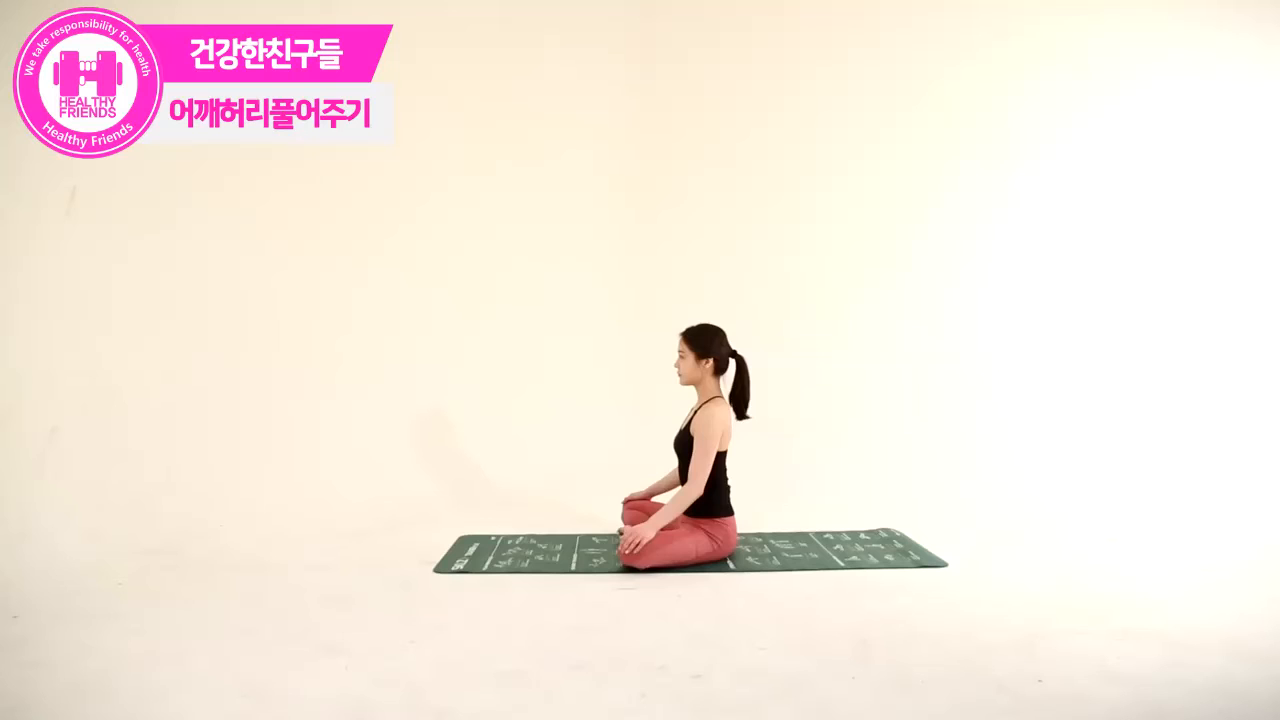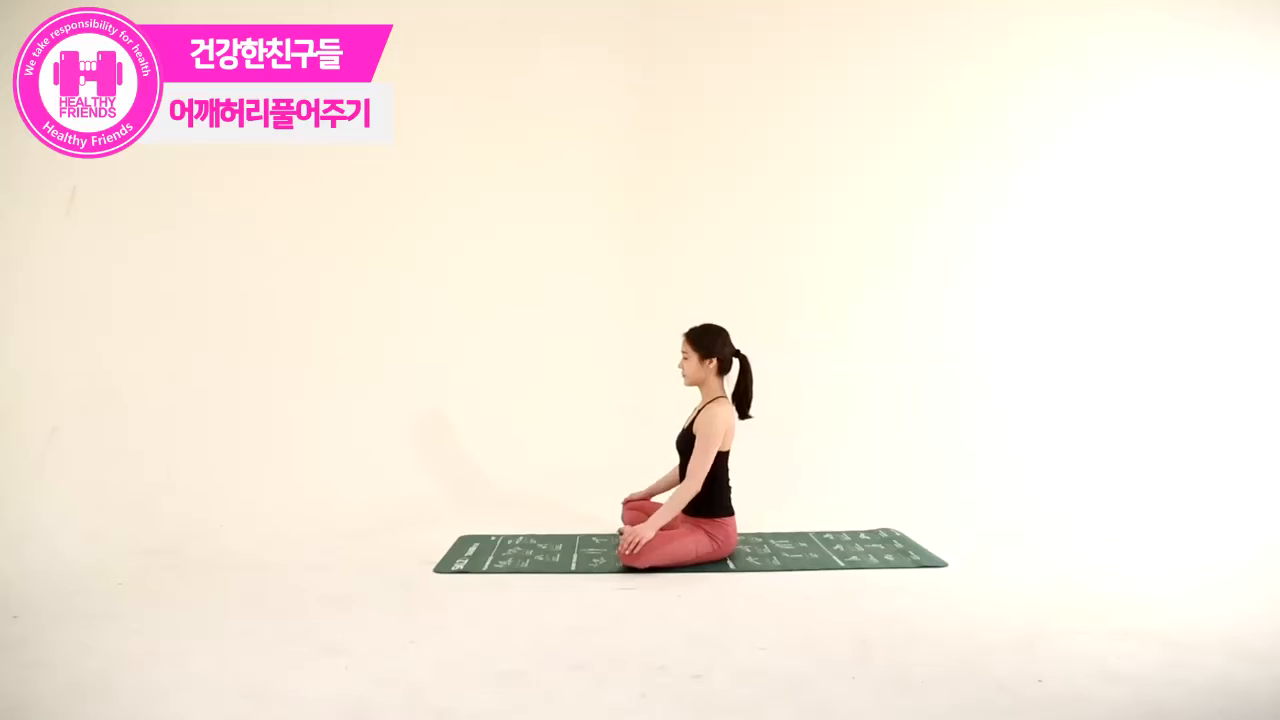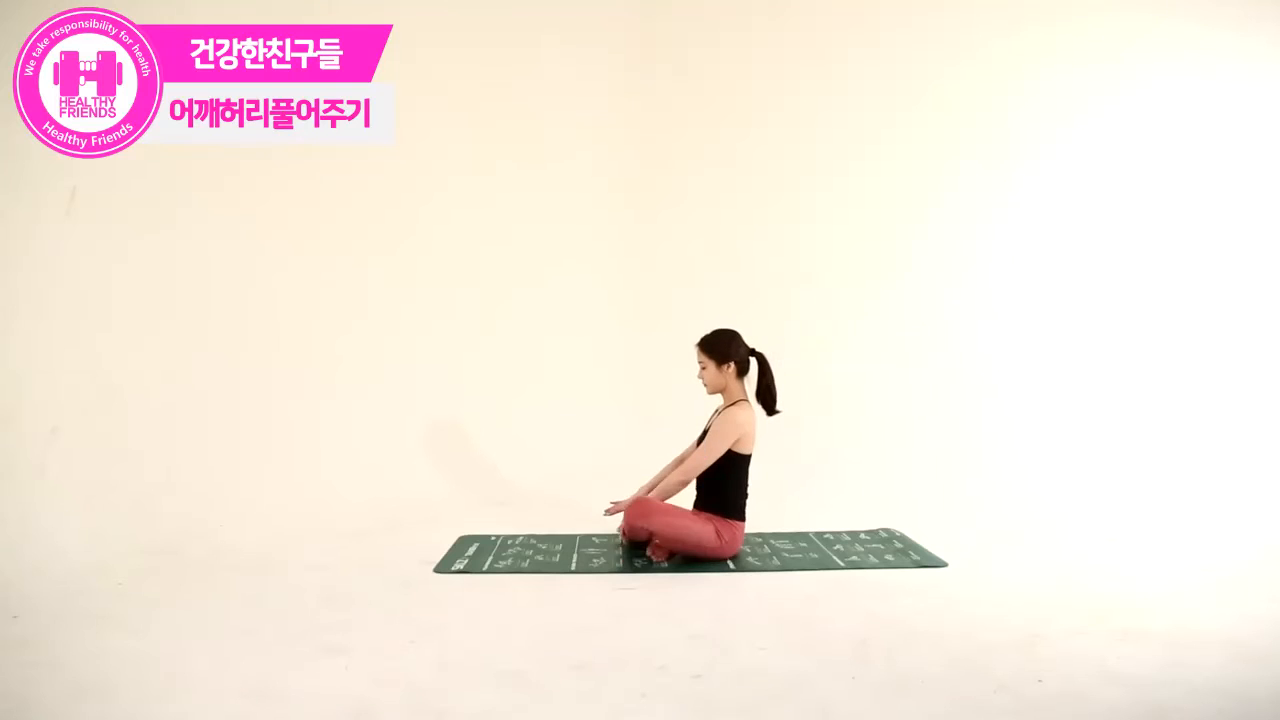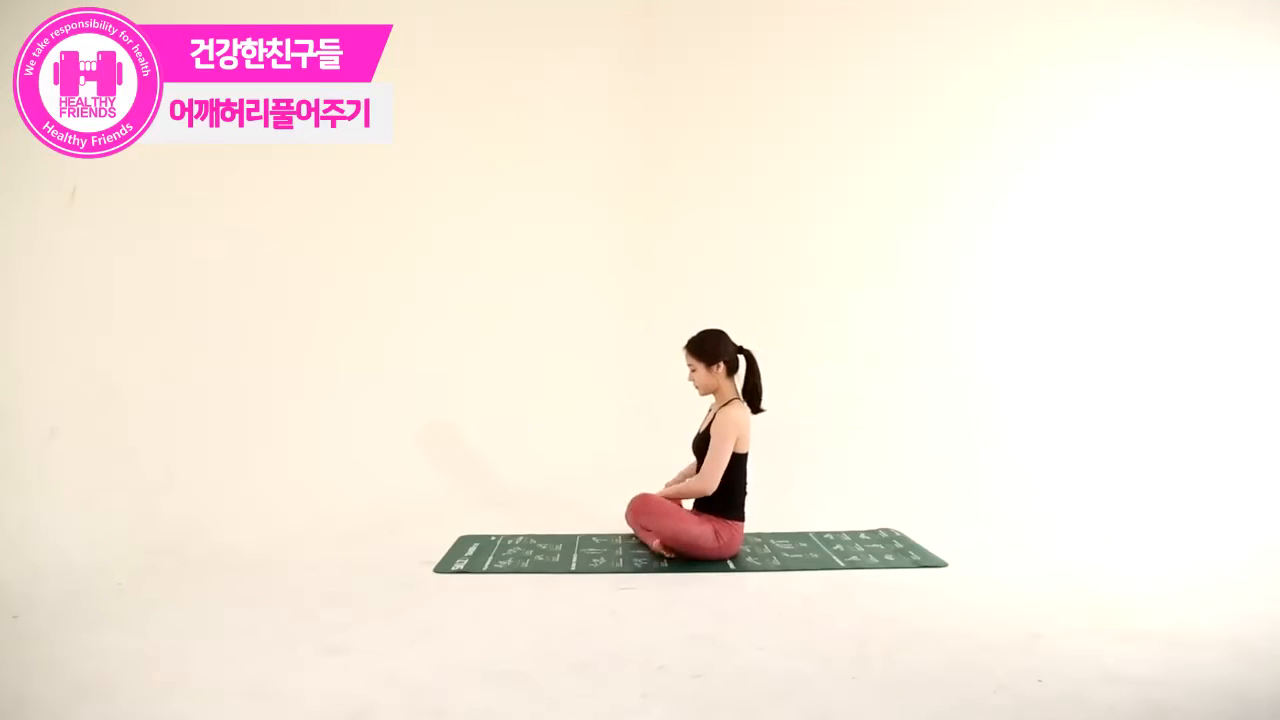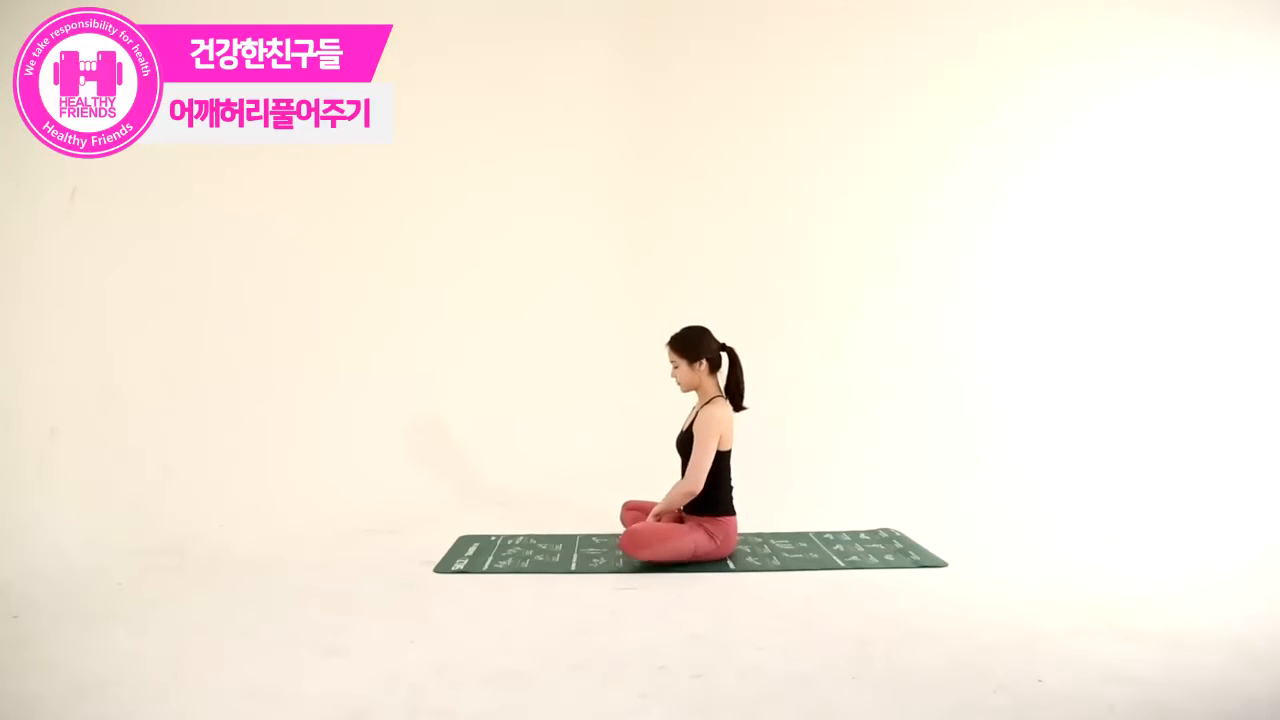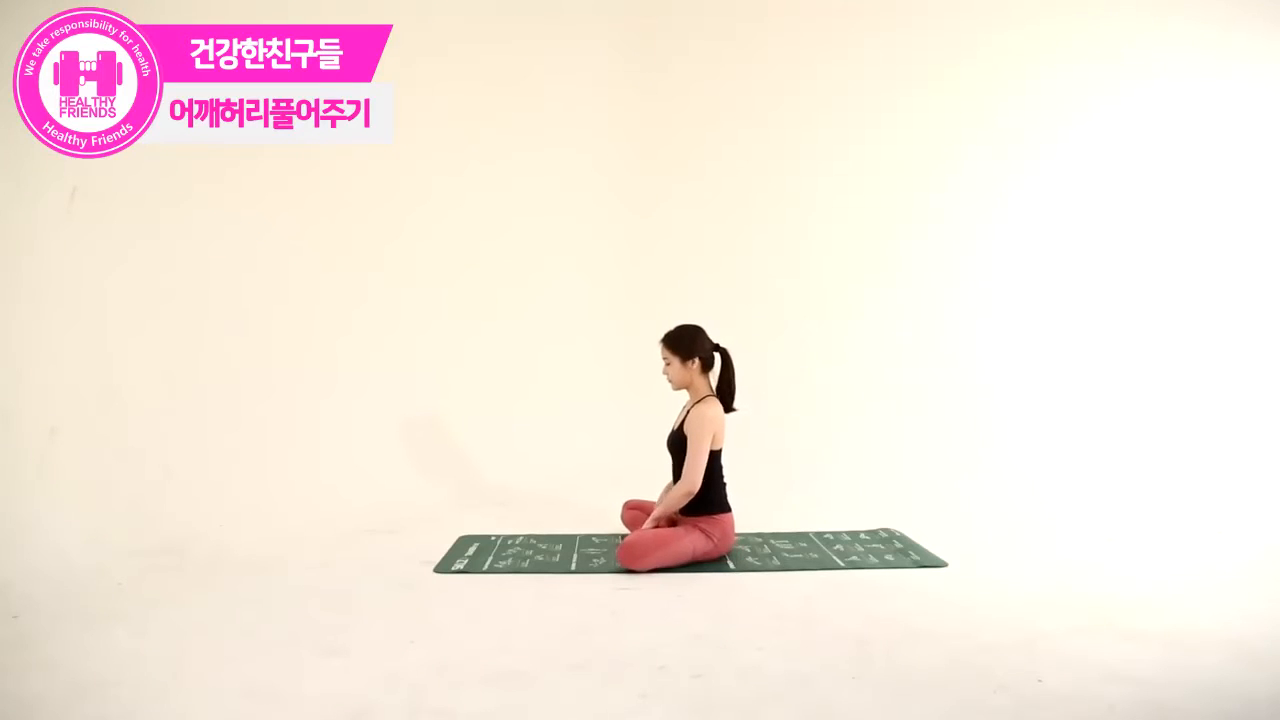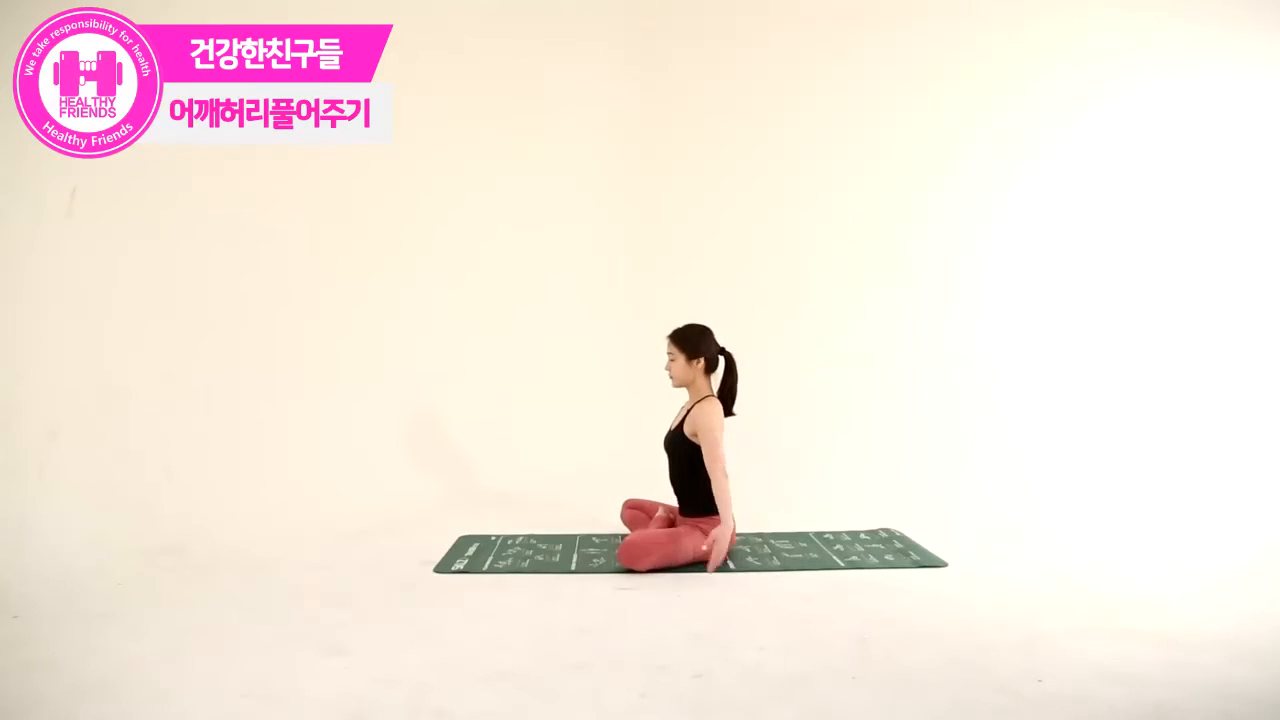
dt=0.5s
person 1, frame 1
left shoulder: (713, 413)
right shoulder: (704, 408)
left elbow: (696, 485)
left wrist: (652, 526)
right wrist: (648, 492)
left hip: (713, 531)
right hip: (694, 520)
left knee: (631, 551)
right knee: (632, 509)
person 1, frame 2
left shoulder: (716, 413)
right shoulder: (707, 408)
left elbow: (694, 483)
left wrist: (652, 526)
right wrist: (648, 492)
left hip: (713, 531)
right hip: (695, 519)
left knee: (631, 552)
right knee: (632, 509)
person 1, frame 3
left shoulder: (736, 416)
right shoulder: (726, 411)
left elbow: (686, 474)
right elbow: (684, 459)
left wrist: (642, 502)
right wrist: (641, 494)
left hip: (721, 532)
right hip: (706, 521)
left knee: (638, 512)
right knee: (640, 508)
left ankle: (659, 540)
person 1, frame 4
left shoulder: (731, 415)
right shoulder: (719, 409)
left elbow: (706, 484)
left wrist: (665, 493)
right wrist: (674, 483)
left hip: (721, 532)
right hip: (706, 520)
left knee: (640, 506)
right knee: (640, 508)
person 1, frame 5
left shoulder: (713, 413)
right shoulder: (705, 408)
left elbow: (693, 485)
left wrist: (659, 510)
right wrist: (665, 509)
left hip: (714, 530)
right hip: (696, 518)
left knee: (632, 541)
right knee: (630, 510)
person 1, frame 6
left shoulder: (705, 412)
right shoulder: (694, 406)
left elbow: (690, 485)
left wrist: (656, 513)
right wrist: (663, 507)
left hip: (710, 527)
right hip: (692, 517)
left knee: (630, 553)
right knee: (631, 508)
person 1, frame 7
left shoulder: (706, 411)
right shoulder: (693, 406)
left elbow: (718, 472)
left wrist: (725, 523)
left hip: (706, 526)
right hip: (690, 517)
left knee: (629, 553)
right knee: (630, 508)
